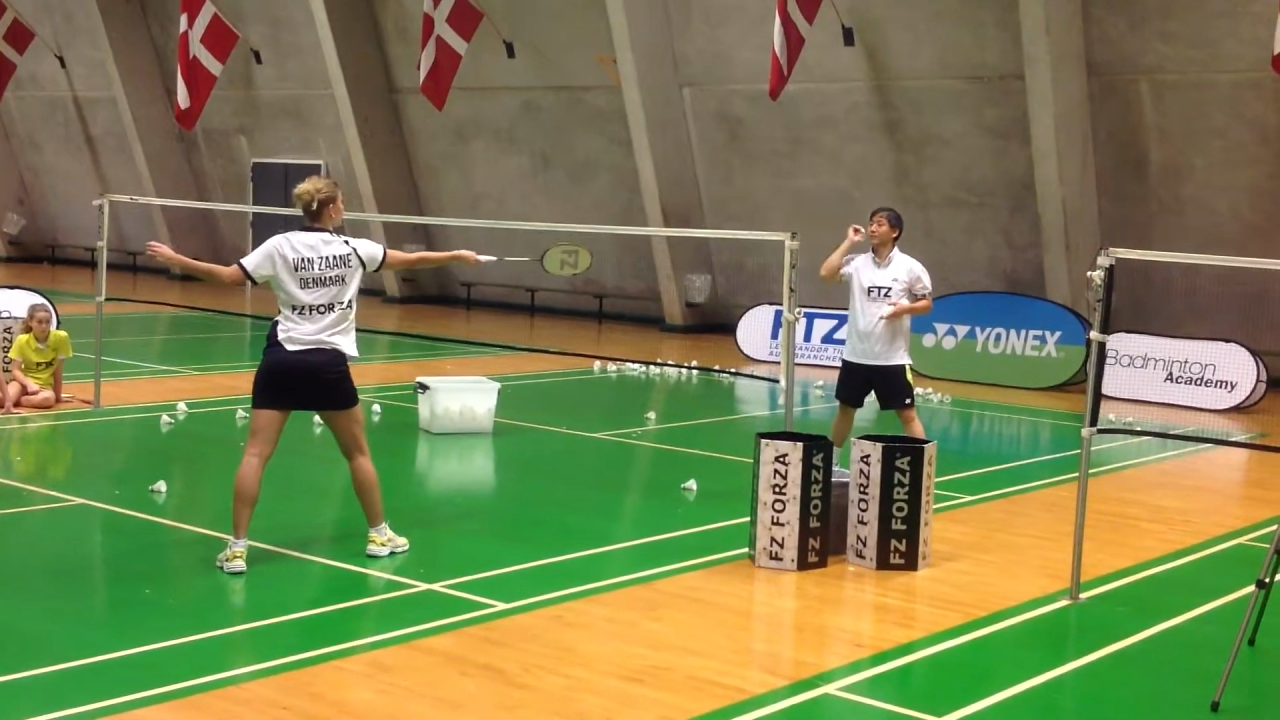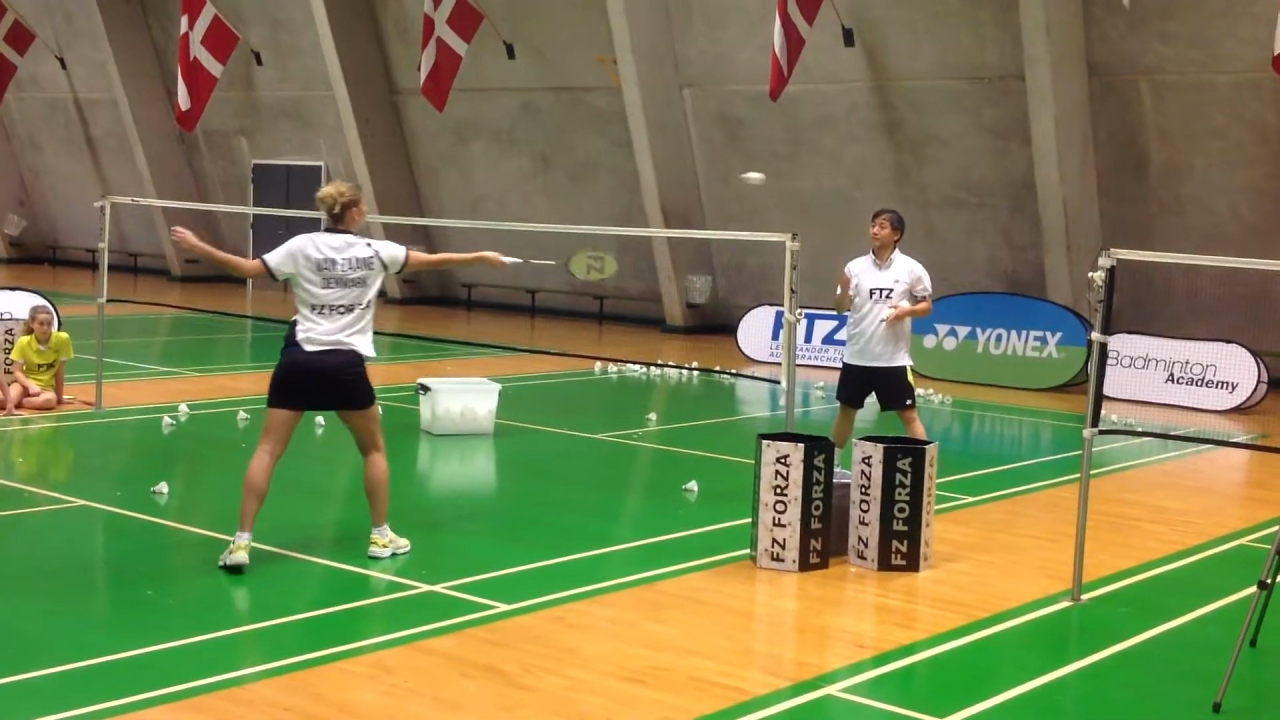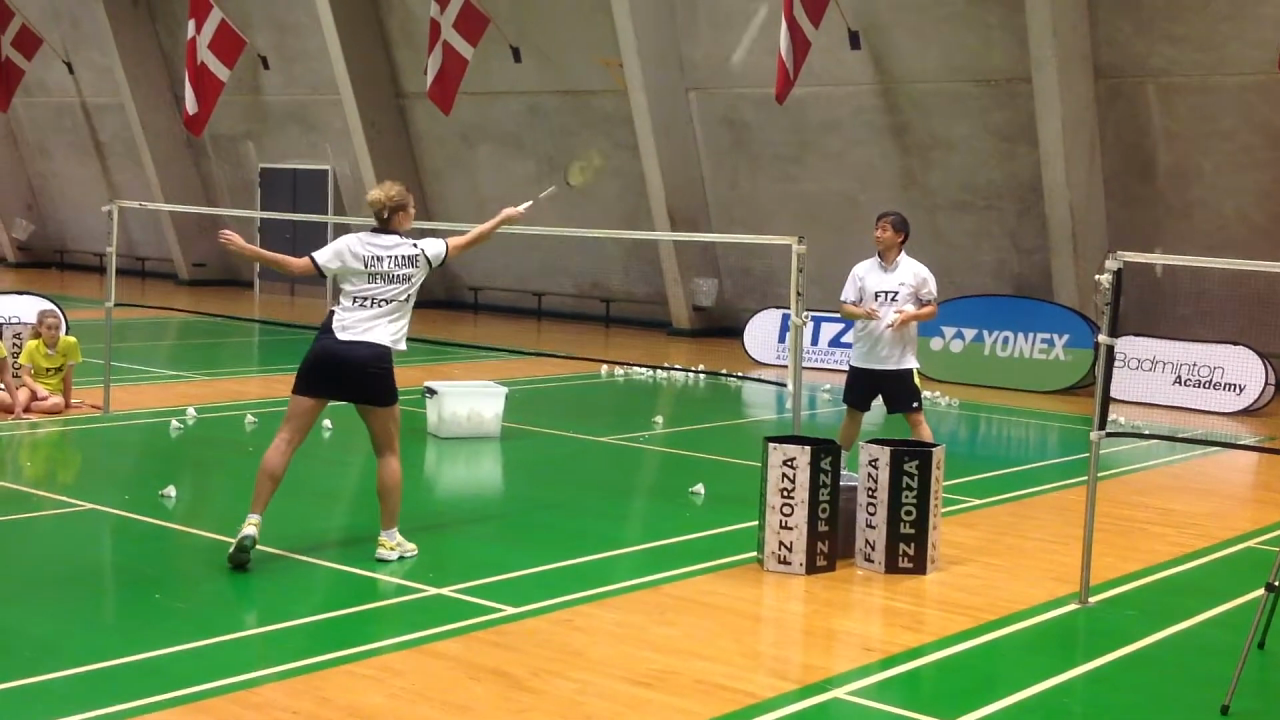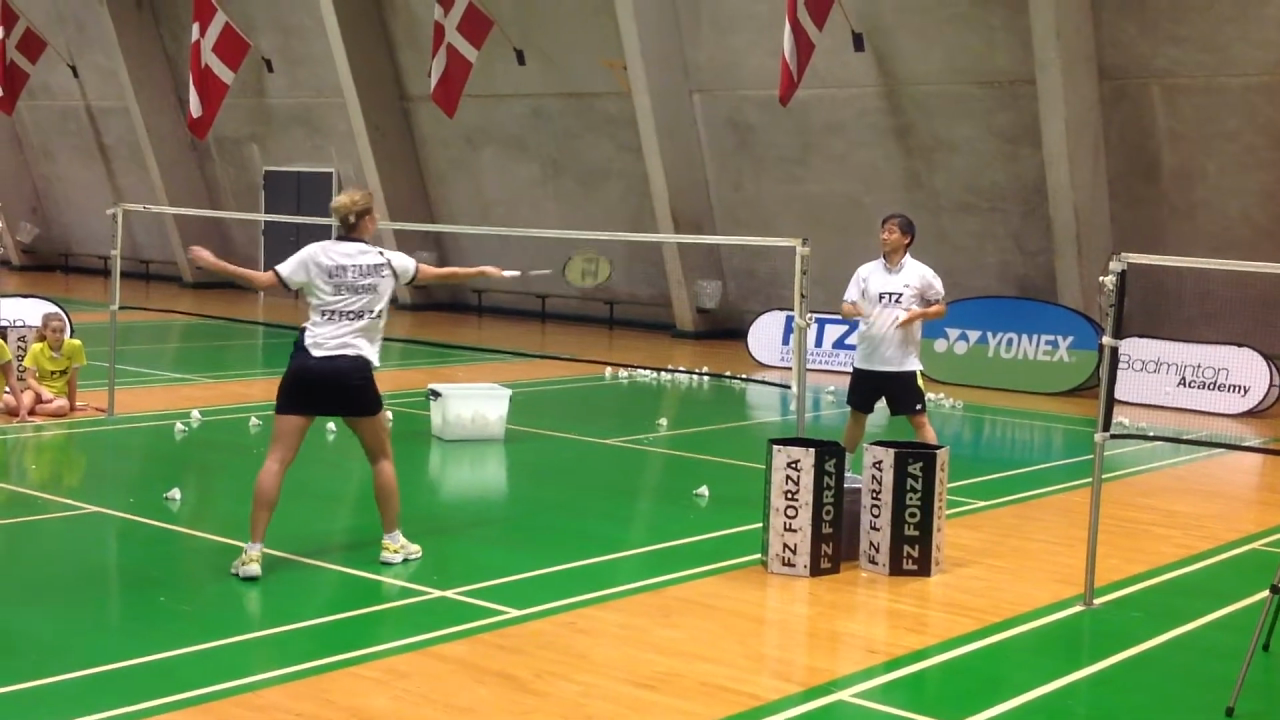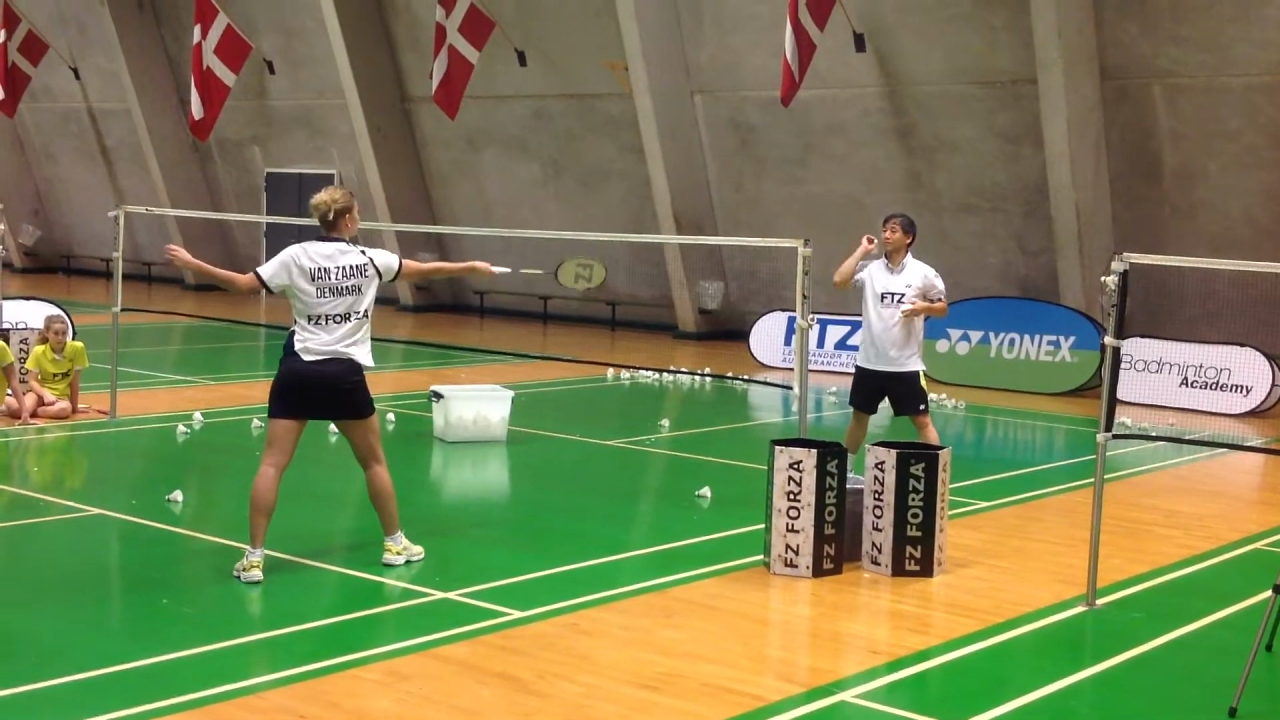
dt=0.4s
person 1, frame 1
left shoulder: (280, 246)
right shoulder: (354, 249)
left elbow: (228, 276)
right elbow: (411, 260)
left wrist: (176, 260)
right wrist: (456, 255)
left hip: (281, 361)
right hip: (328, 364)
left knee: (256, 454)
right knee: (358, 452)
left ankle: (237, 548)
right ankle: (379, 534)
person 1, frame 2
left shoulder: (302, 246)
right shoulder: (374, 252)
left elbow: (248, 269)
right elbow: (433, 260)
left wrist: (199, 246)
right wrist: (481, 257)
left hip: (299, 360)
right hip: (345, 364)
left knee: (267, 451)
right knee: (373, 450)
left ankle: (241, 543)
right ankle: (381, 536)
person 1, frame 3
left shoulder: (351, 244)
right shoulder: (420, 251)
left elbow: (297, 267)
right elbow: (468, 239)
left wrist: (248, 250)
right wrist: (503, 217)
left hip: (328, 351)
right hip: (373, 359)
left knee: (286, 439)
right knee: (387, 452)
left ankle: (251, 525)
right ankle: (389, 539)
person 1, frame 4
left shoulder: (315, 254)
right shoulder: (387, 261)
left elbow: (263, 282)
right elbow: (441, 274)
left wrist: (215, 264)
right wrist: (482, 271)
left hip: (307, 366)
right hip: (352, 371)
left knee: (277, 459)
right knee: (382, 457)
left ankle: (252, 552)
right ankle: (393, 542)
person 1, frame 5
left shoulder: (296, 256)
right shoulder: (370, 260)
left elbow: (243, 284)
right elbow: (427, 269)
left wrist: (192, 264)
right wrist: (471, 266)
left hip: (297, 371)
right hip: (344, 374)
left knee: (272, 463)
right knee: (374, 462)
left ankle: (254, 557)
right ankle: (395, 543)
person 2, frame 1
left shoulder: (910, 267)
right shoulder: (856, 262)
left elbow: (927, 303)
right elbow: (825, 274)
left wrist: (906, 308)
right wrist: (848, 242)
left hip: (893, 357)
right hip: (856, 355)
left knee: (907, 414)
right knee: (845, 409)
person 2, frame 2
left shoulder: (912, 269)
right shoulder: (856, 266)
left elbow: (927, 305)
right elbow: (840, 307)
left wrist: (907, 310)
right wrist: (844, 291)
left hip: (894, 359)
right hip: (857, 356)
left knee: (909, 415)
right knee: (846, 410)
right ankle: (832, 465)
person 2, frame 3
left shoulder: (918, 271)
right shoulder: (861, 269)
left elbow: (932, 308)
right elbow: (844, 308)
left wrist: (911, 315)
right wrist: (862, 312)
left hip: (900, 362)
right hip: (863, 359)
left knee: (915, 418)
right knee: (853, 413)
right ankle: (838, 467)
person 2, frame 4
left shoulder: (922, 273)
right shoulder: (866, 271)
left elbow: (941, 308)
right elbow: (845, 307)
left wrist: (919, 313)
right wrist: (851, 310)
left hip: (904, 363)
right hip: (866, 362)
left knee: (919, 420)
right knee: (857, 415)
person 2, frame 5
left shoulder: (924, 273)
right shoulder: (868, 269)
left elbow: (943, 308)
right elbow: (839, 281)
left wrist: (924, 307)
right wrist: (862, 250)
left hip: (907, 364)
right hip: (870, 362)
left knee: (922, 420)
right knee: (859, 416)
right ankle: (845, 469)
